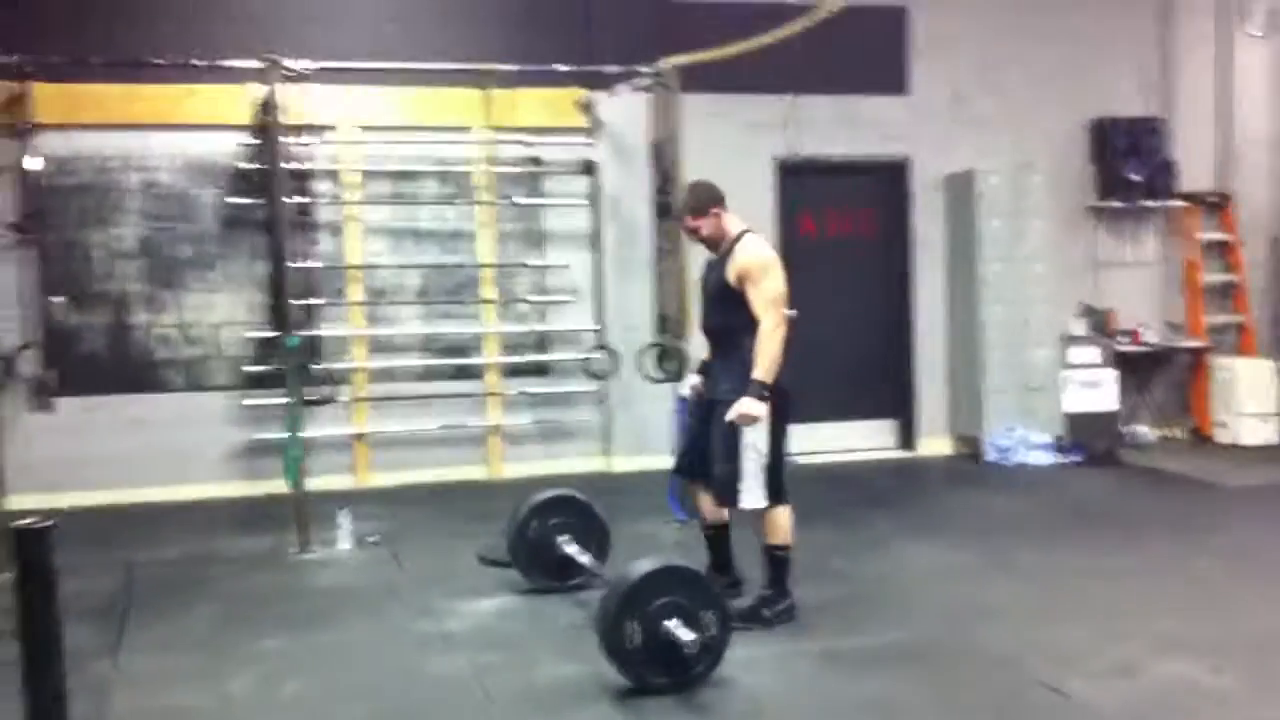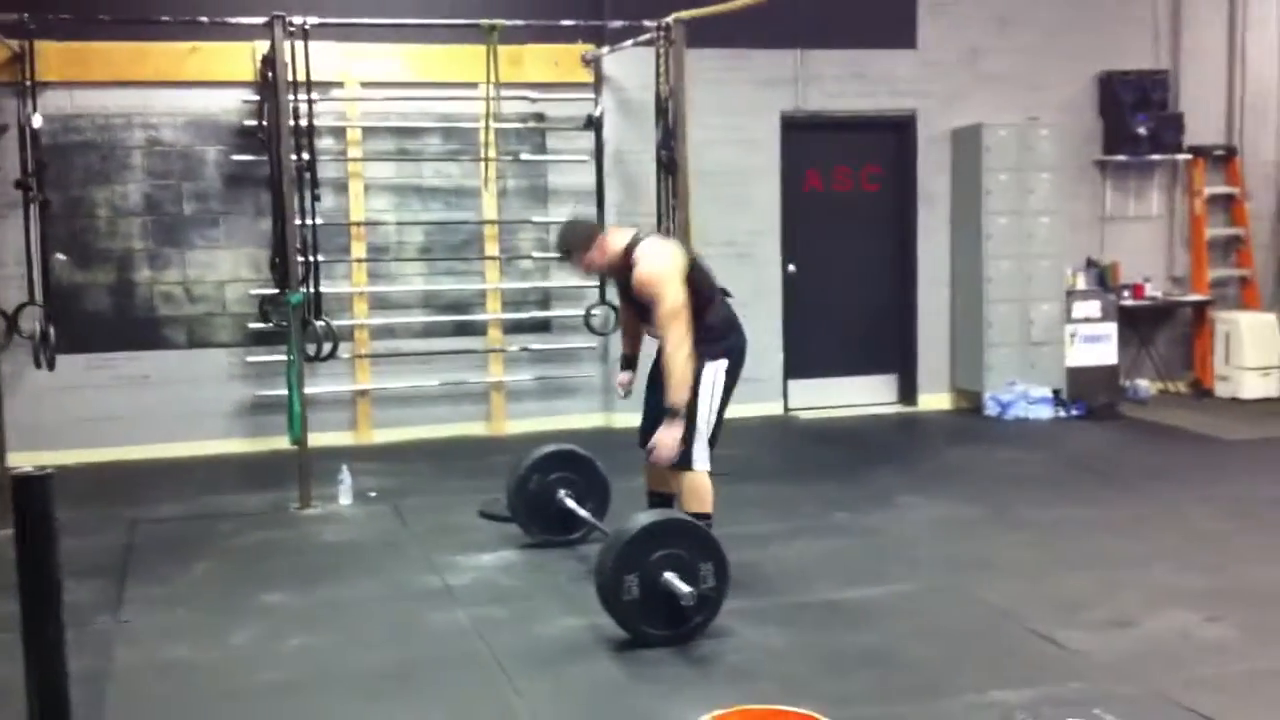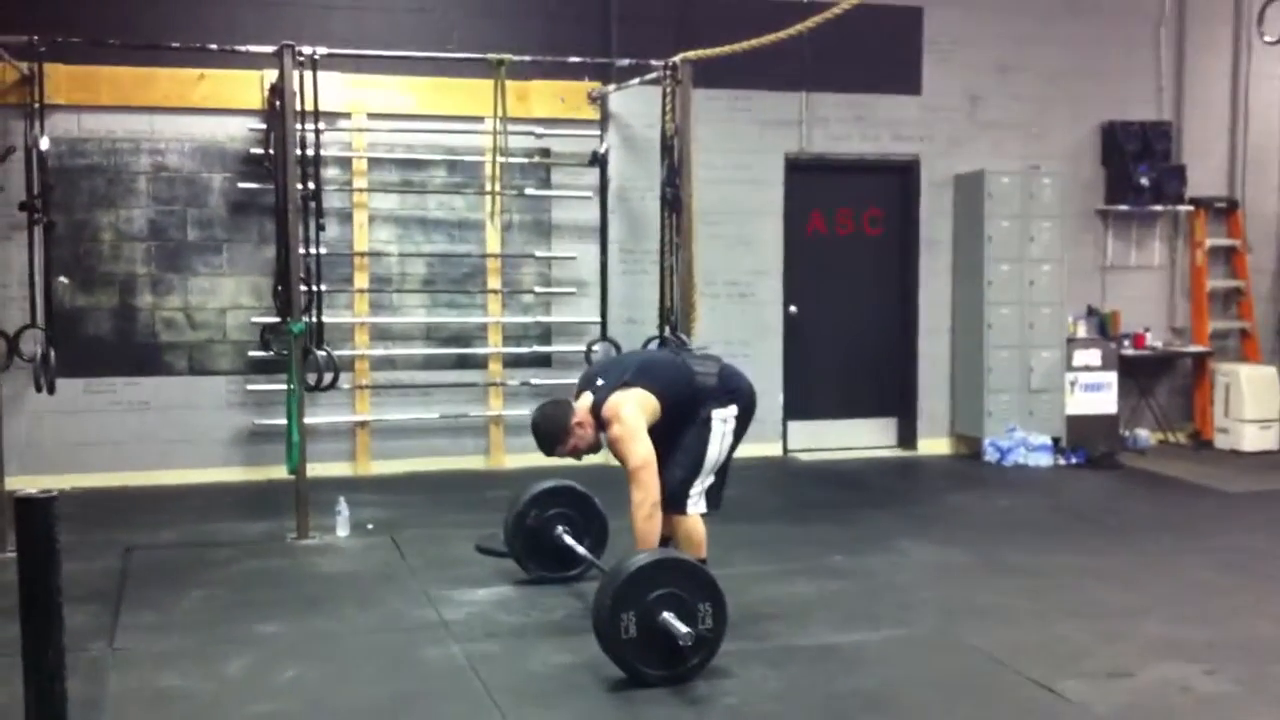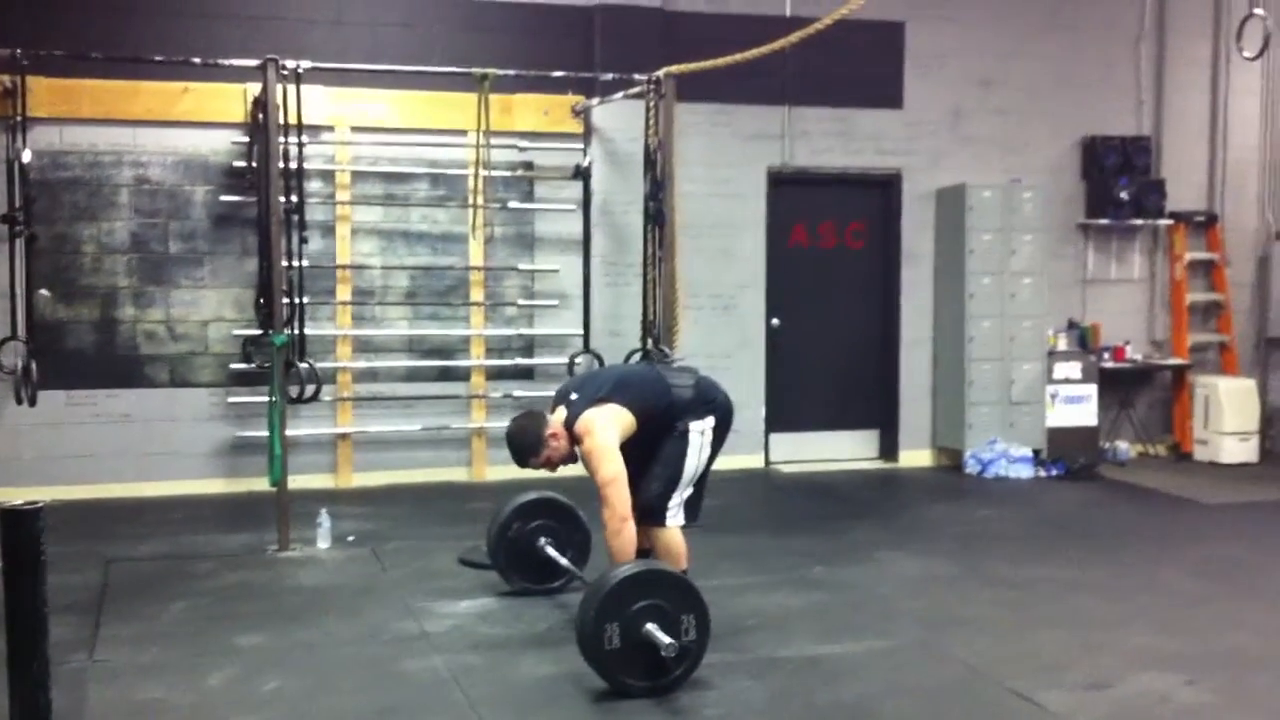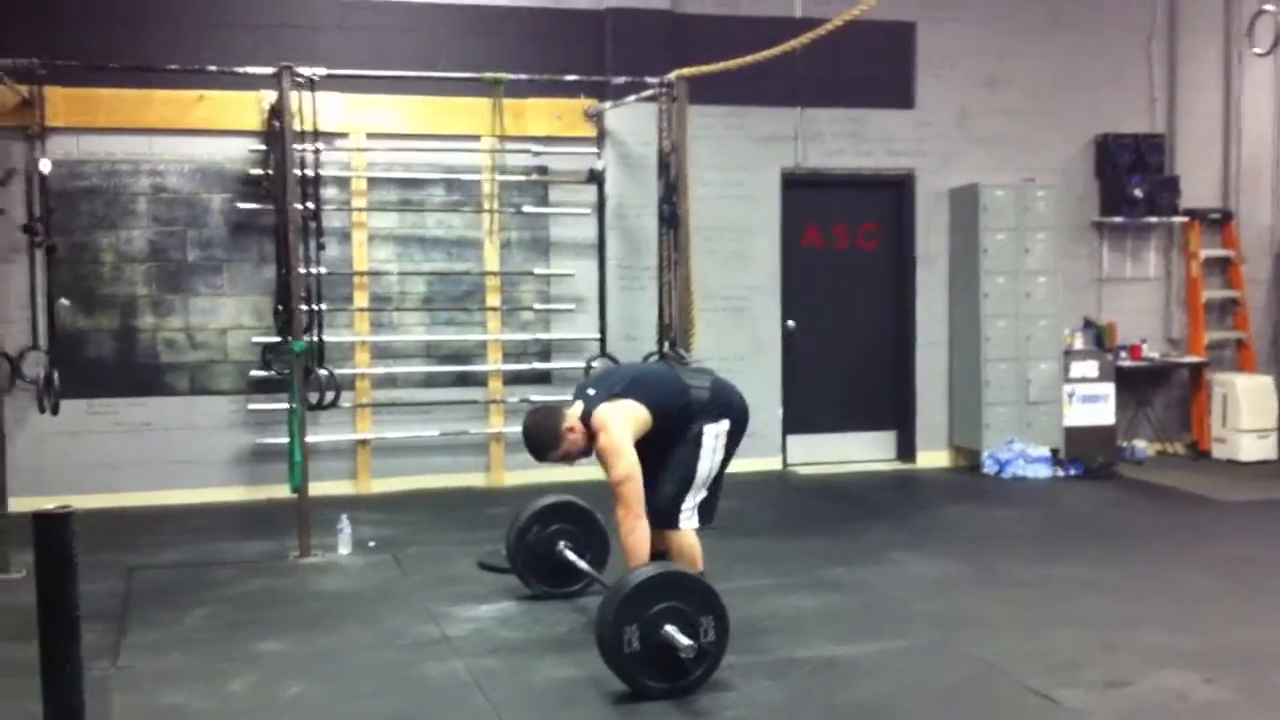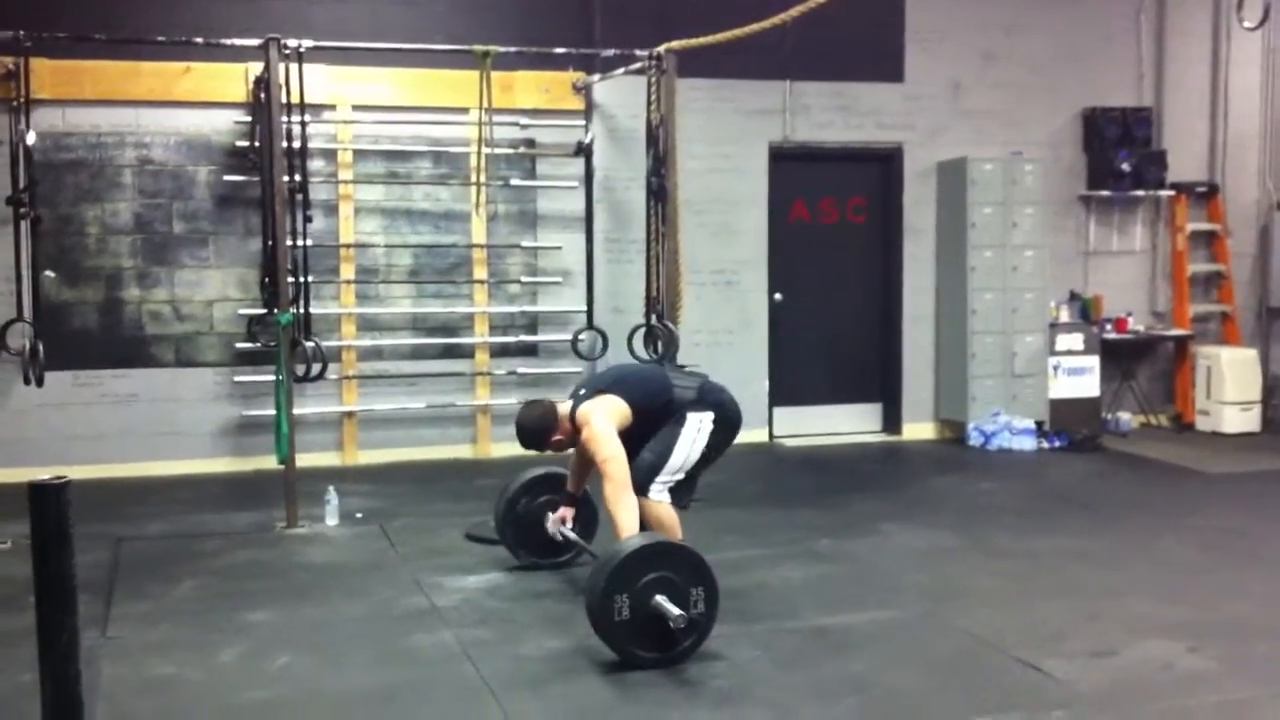
dt=0.7s
person 1, frame 1
left shoulder: (753, 254)
right shoulder: (720, 256)
left elbow: (772, 324)
left wrist: (758, 391)
right wrist: (703, 369)
left hip: (747, 389)
right hip: (720, 383)
left knee: (761, 492)
right knee: (699, 473)
left ankle: (778, 595)
right ankle: (722, 571)
person 1, frame 2
left shoulder: (651, 265)
right shoulder: (620, 253)
left elbow: (678, 341)
left wrist: (674, 417)
right wrist: (627, 363)
left hip: (712, 347)
right hip: (682, 345)
left knee: (686, 450)
right knee: (655, 442)
person 1, frame 3
left shoulder: (621, 419)
right shoulder: (586, 391)
left elbow: (646, 501)
left hip: (725, 398)
right hip: (690, 397)
left knee: (678, 495)
right knee: (657, 485)
person 1, frame 4
left shoulder: (593, 433)
right shoulder: (560, 406)
left elbow: (619, 517)
left hip: (703, 410)
right hip: (667, 408)
left knee: (656, 507)
right knee: (630, 496)
person 1, frame 5
left shoulder: (610, 430)
right shoulder: (581, 402)
left elbow: (631, 515)
left hip: (717, 412)
left knee: (672, 510)
right knee: (649, 498)
person 1, frame 6
left shoulder: (593, 423)
right shoulder: (580, 403)
left elbow: (620, 494)
right elbow: (584, 452)
right wrist: (569, 502)
left hip: (711, 411)
left knee: (646, 481)
right knee: (622, 472)
